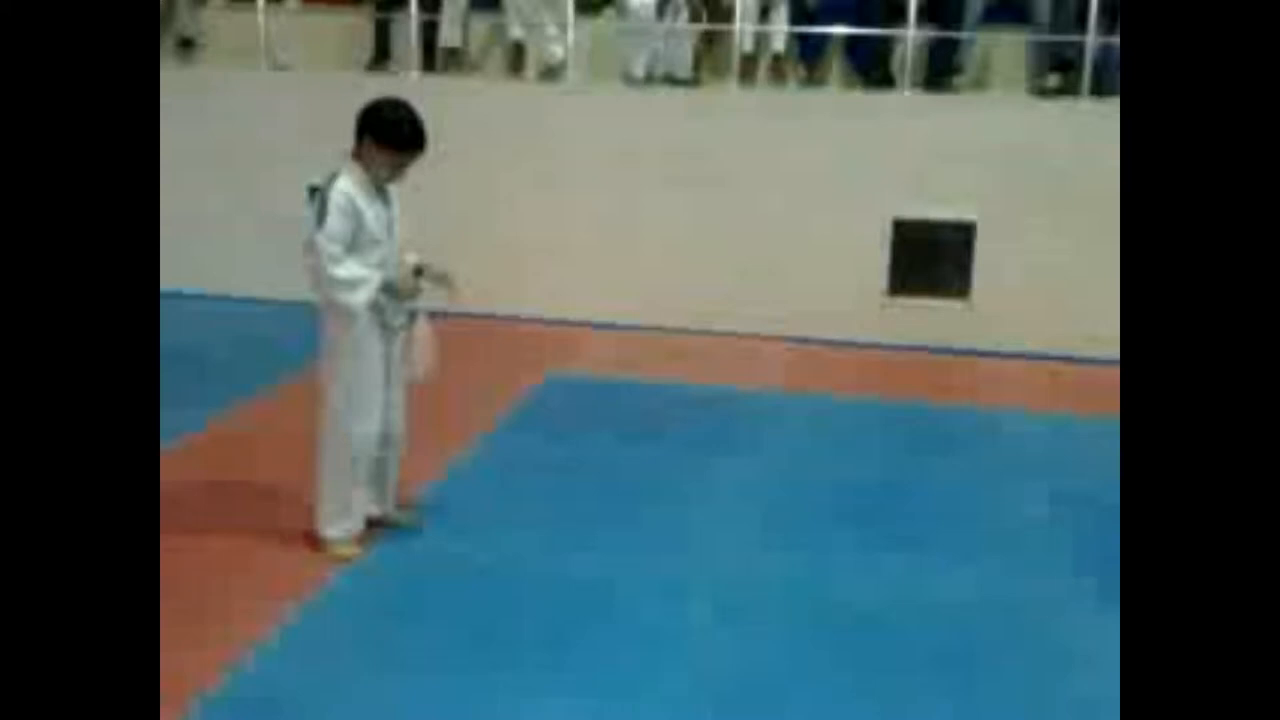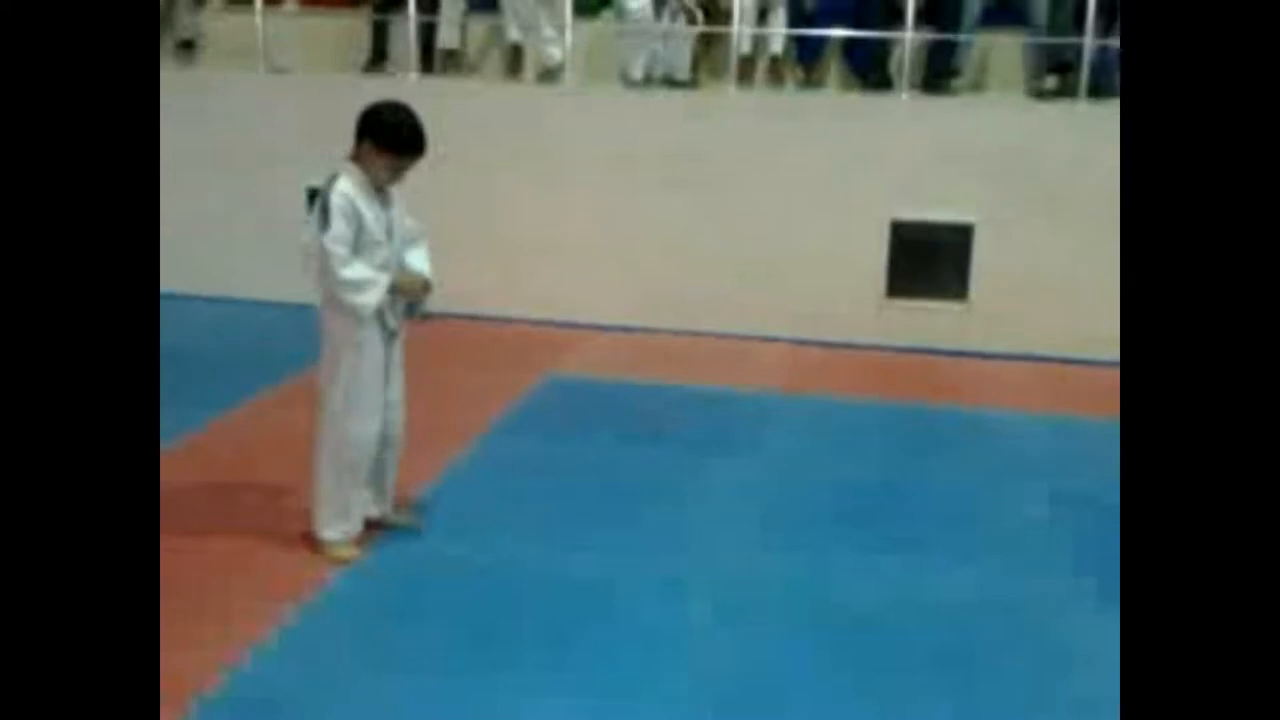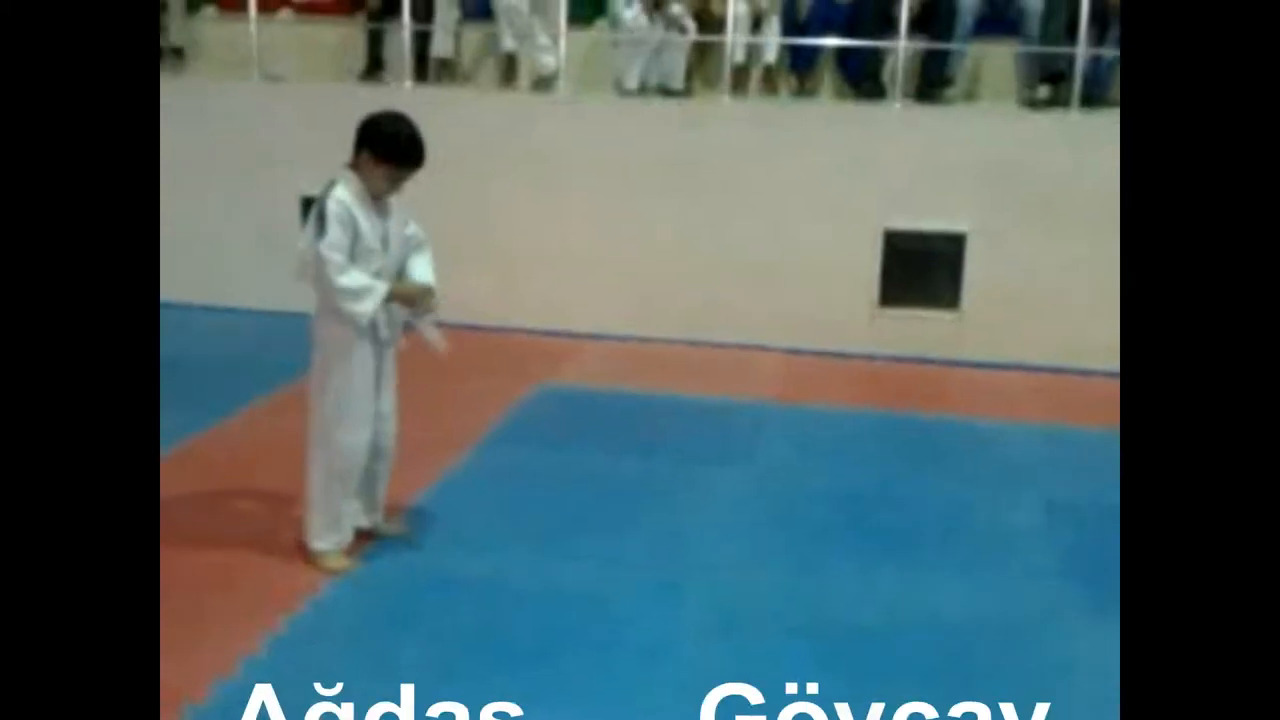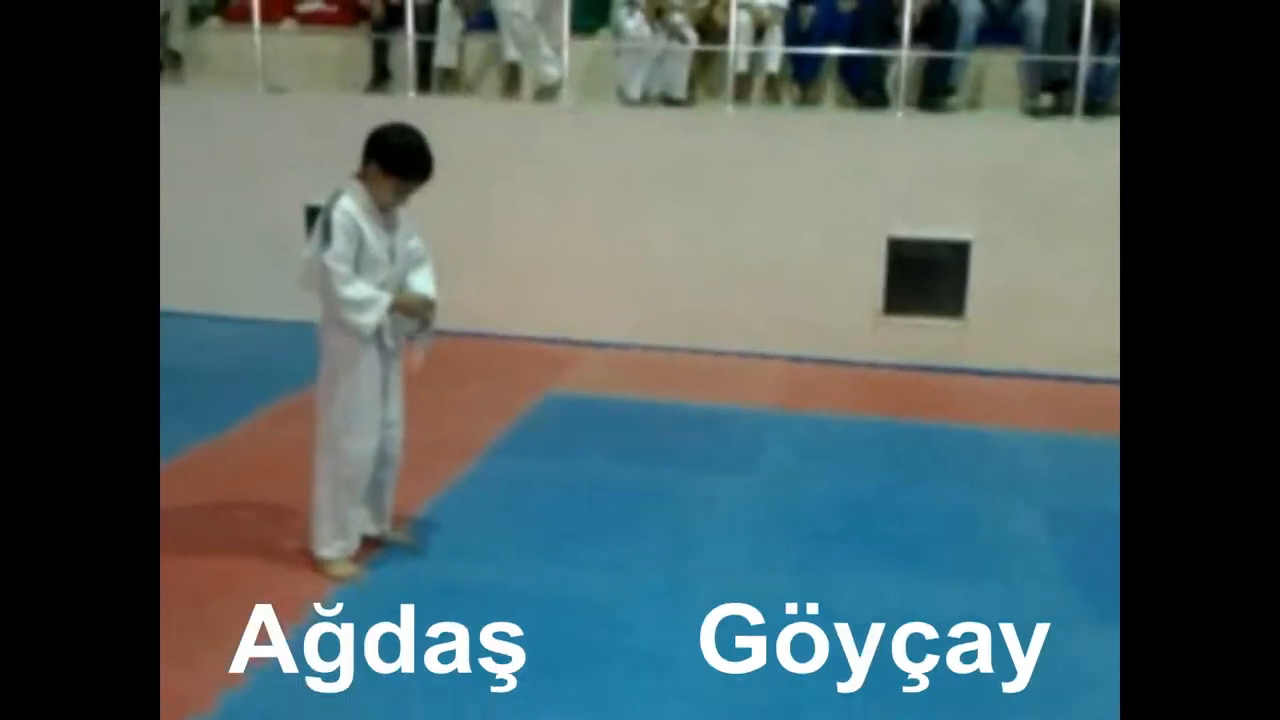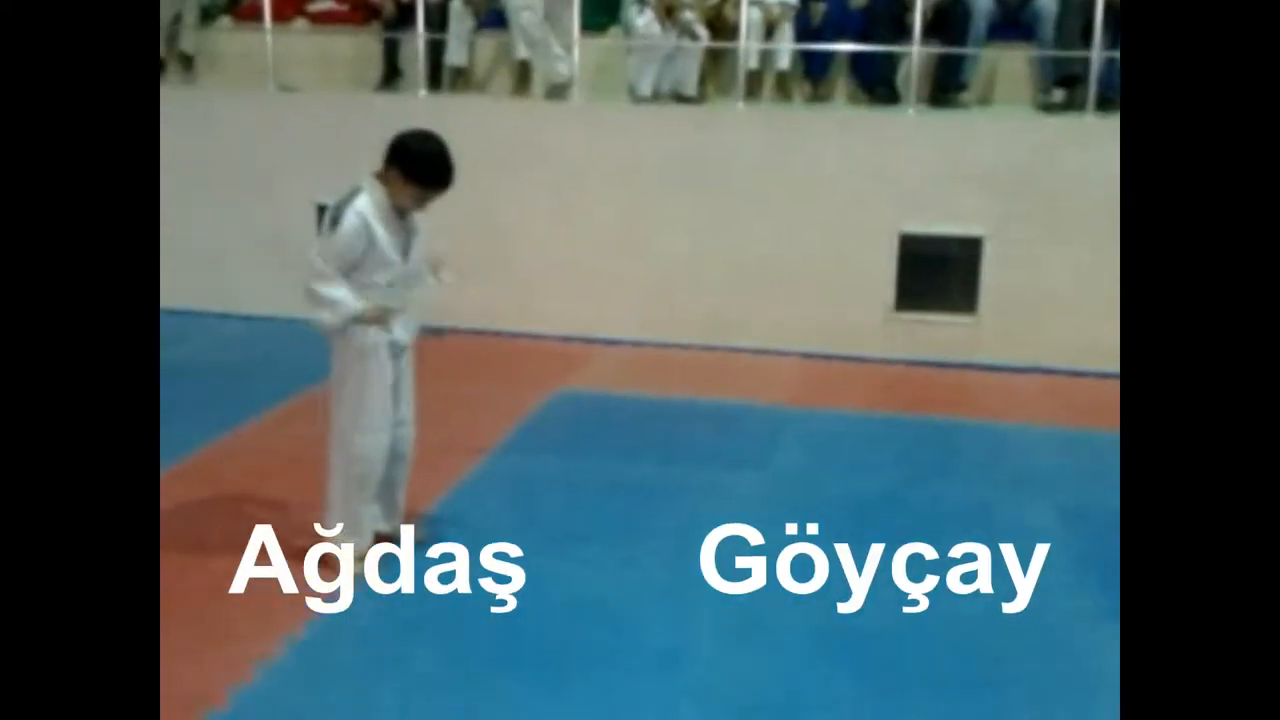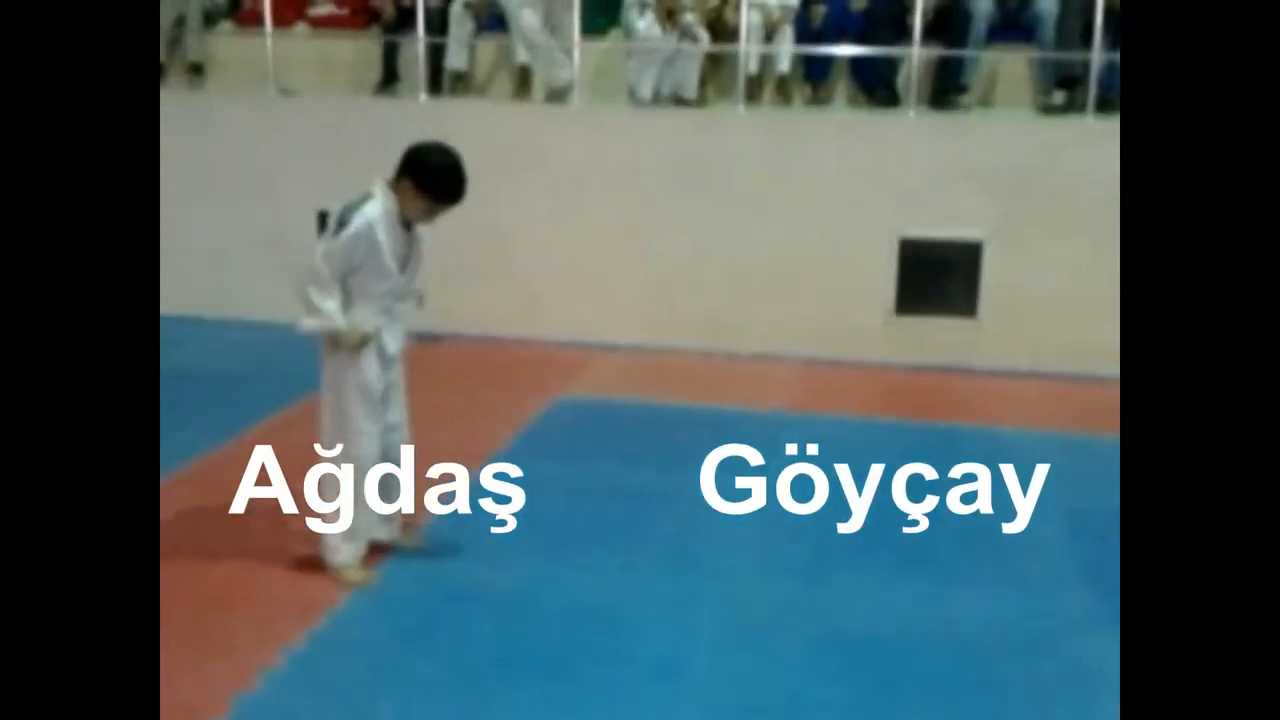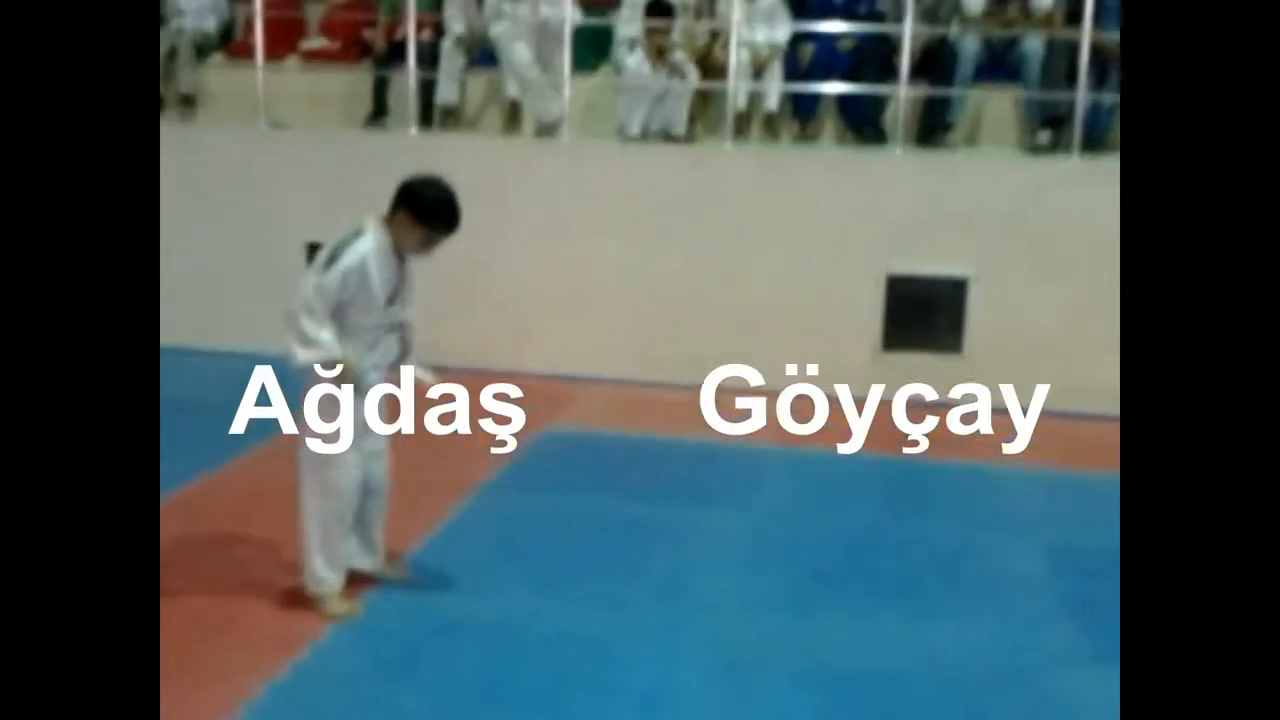
dt=0.2s
person 1, frame 1
left shoulder: (383, 193)
right shoulder: (338, 195)
right elbow: (327, 267)
left wrist: (417, 272)
right wrist: (386, 284)
left hip: (387, 324)
right hip: (353, 327)
left knee: (389, 422)
right knee: (351, 425)
left ankle: (375, 503)
right ankle: (336, 526)
person 1, frame 2
left shoulder: (386, 196)
right shoulder: (338, 198)
left elbow: (411, 241)
right elbow: (334, 270)
left wrist: (418, 276)
right wrist: (392, 285)
left hip: (387, 327)
right hip: (353, 328)
left knee: (388, 423)
right knee: (351, 427)
left ankle: (373, 504)
right ankle: (335, 528)
person 1, frame 3
left shoulder: (386, 205)
right shoulder: (335, 205)
left elbow: (415, 245)
right elbow: (332, 277)
left wrist: (421, 284)
right wrist: (391, 292)
left hip: (381, 335)
right hip: (345, 336)
left knee: (380, 433)
right knee: (342, 437)
left ankle: (365, 514)
right ankle: (327, 538)
person 1, frame 4
left shoulder: (392, 214)
right shoulder: (341, 215)
left elbow: (416, 260)
right elbow: (335, 287)
left wrist: (422, 299)
right wrist: (396, 303)
left hip: (387, 344)
right hip: (351, 346)
left knee: (387, 440)
right knee: (349, 446)
left ankle: (372, 522)
right ankle: (334, 546)
person 1, frame 5
left shoulder: (400, 213)
right shoulder: (355, 214)
right elbow: (323, 276)
left wrist: (424, 265)
right wrist: (359, 311)
left hip: (398, 339)
right hip: (362, 343)
left knee: (399, 437)
right knee: (362, 443)
left ankle: (384, 522)
right ankle: (347, 542)
person 1, frame 6
left shoulder: (403, 221)
right shoulder: (362, 219)
right elbow: (320, 278)
left wrist: (408, 295)
right wrist: (339, 330)
left hip: (387, 347)
right hip: (353, 350)
left knee: (390, 443)
right knee: (353, 450)
left ankle: (381, 526)
right ankle: (342, 550)
person 1, frame 7
left shoulder: (395, 253)
right shoulder: (356, 253)
right elbow: (308, 310)
left wrist: (398, 340)
right wrist: (330, 365)
left hip: (366, 378)
right hip: (333, 377)
left knee: (372, 472)
right knee: (334, 477)
left ankle: (364, 557)
right ankle: (324, 581)
